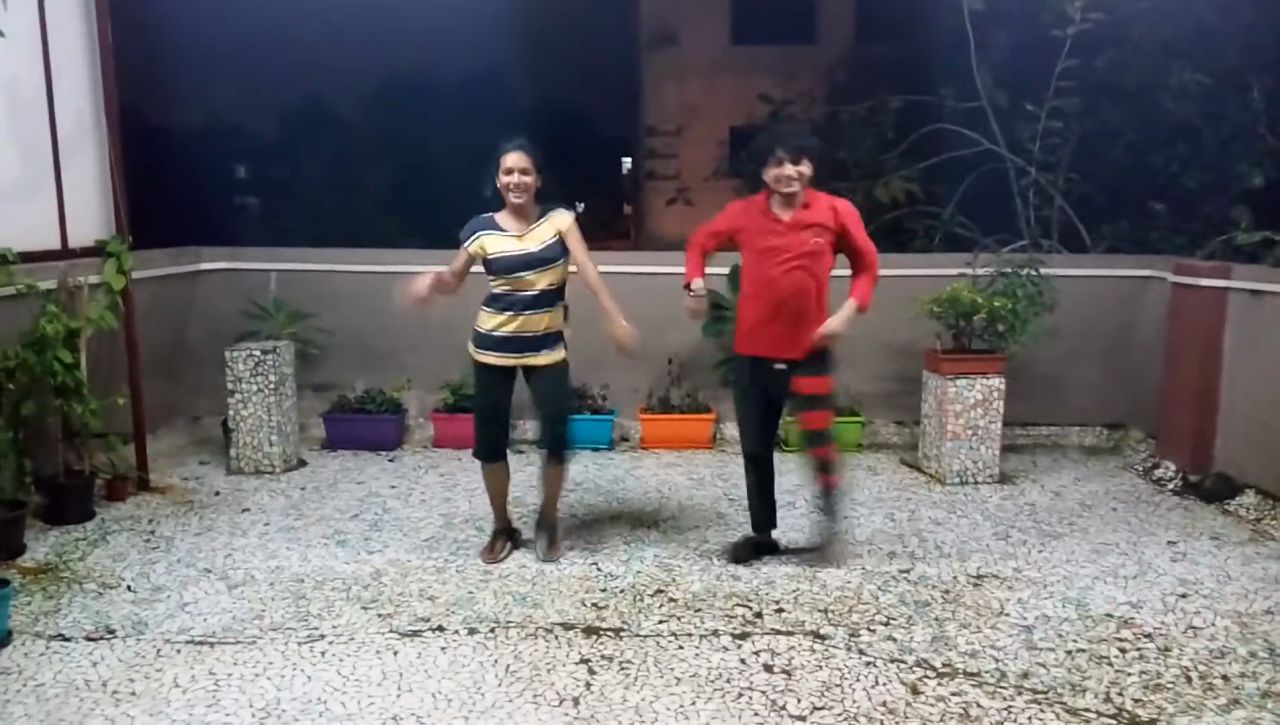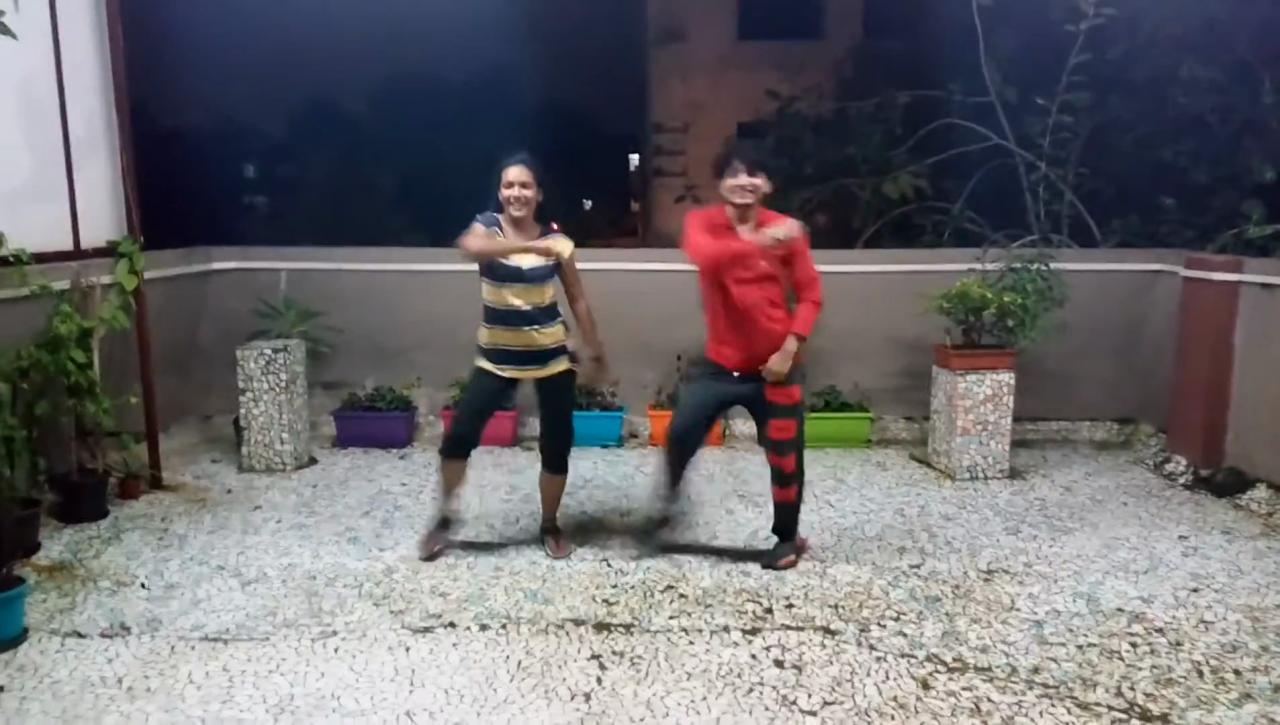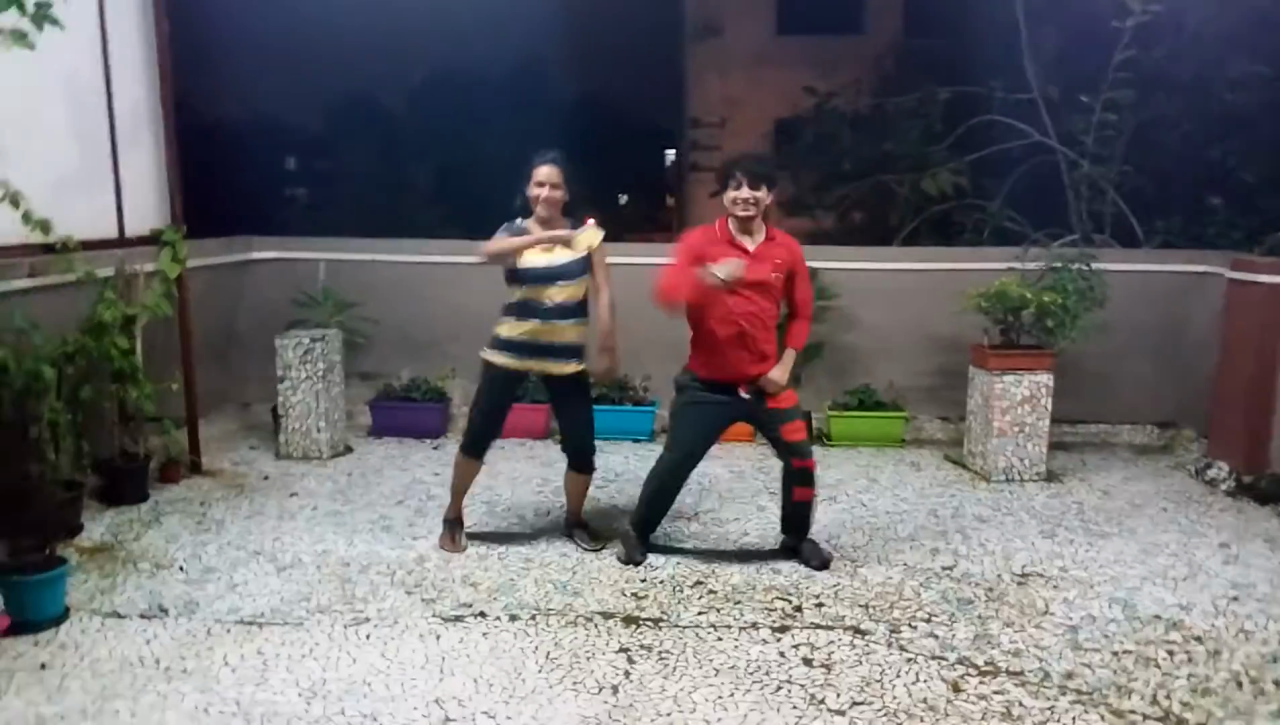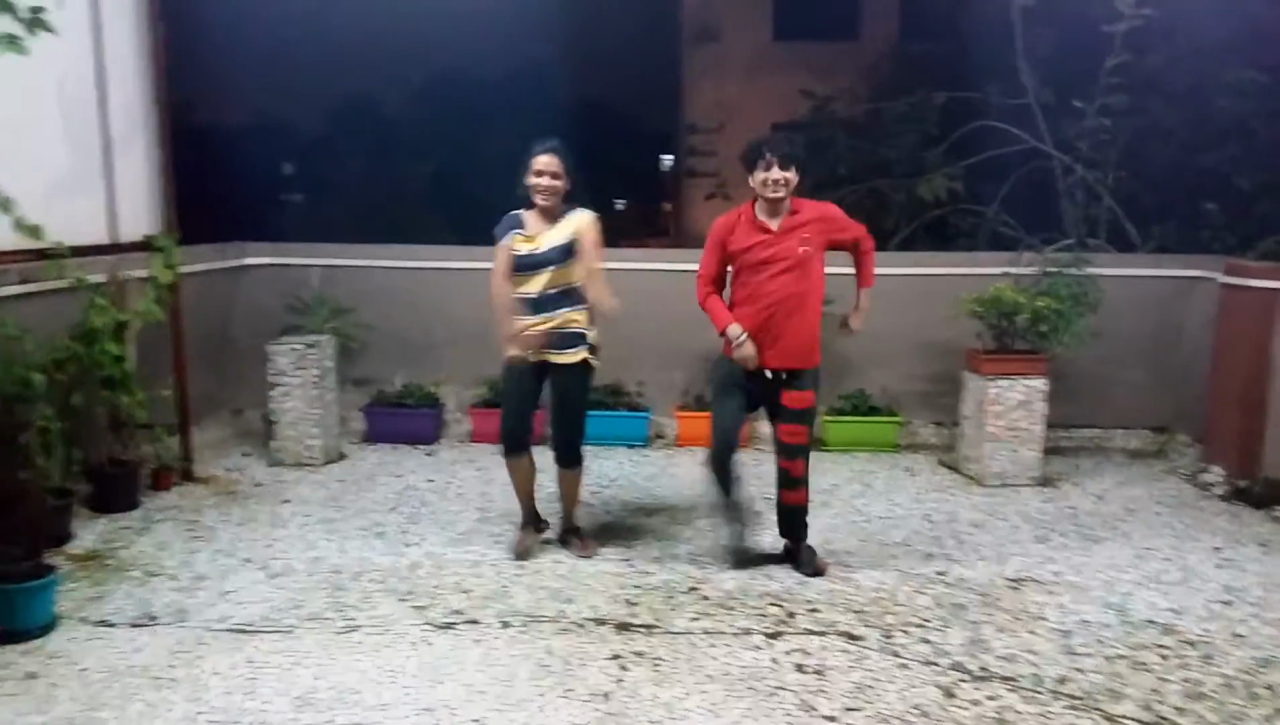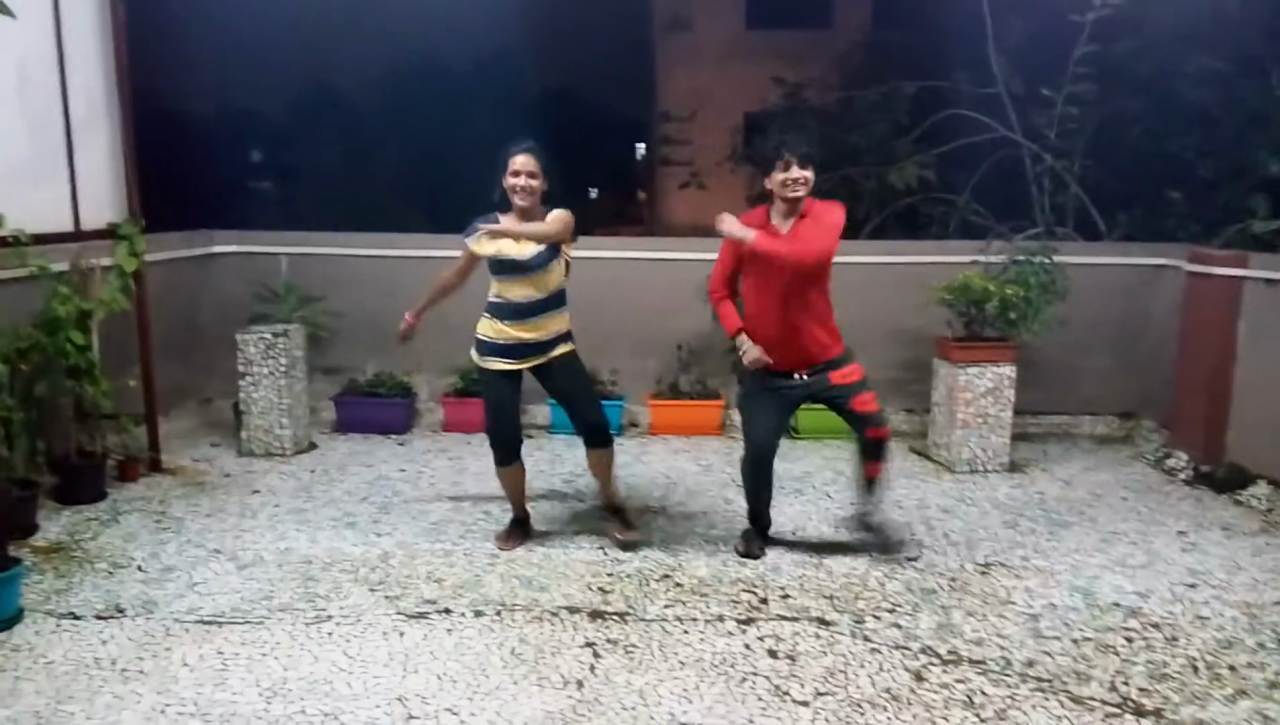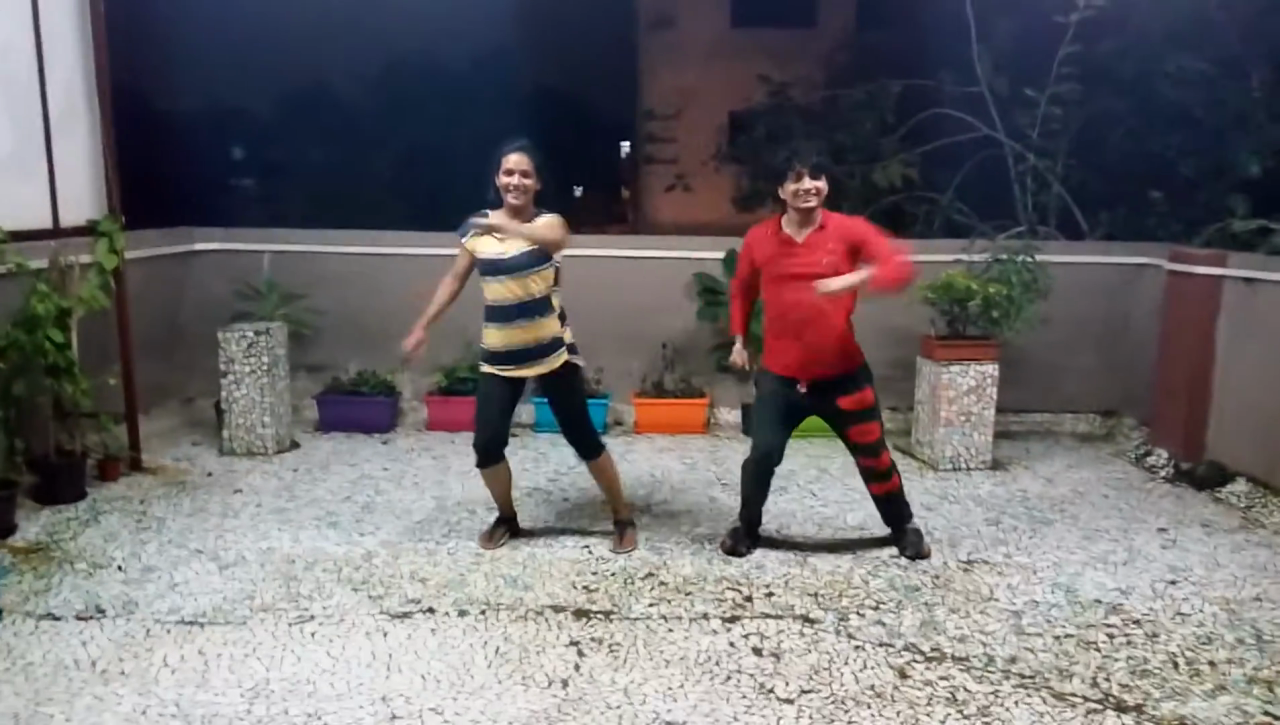
dt=0.3s
person 1, frame 1
left shoulder: (836, 210)
right shoulder: (741, 214)
left elbow: (868, 264)
right elbow: (700, 242)
left wrist: (850, 308)
right wrist: (694, 283)
left hip: (806, 352)
right hip: (753, 353)
left knee: (818, 438)
right knee: (755, 447)
left ankle: (829, 518)
right ankle: (761, 532)
person 1, frame 2
left shoulder: (786, 231)
right shoulder: (702, 221)
left elbow: (810, 295)
right elbow: (705, 256)
left wrist: (791, 347)
right wrist: (759, 243)
left hip: (773, 366)
right hip: (720, 363)
left knee: (784, 456)
right knee: (681, 431)
left ankle: (788, 537)
right ankle: (670, 502)
person 1, frame 3
left shoulder: (787, 249)
right shoulder: (700, 241)
left elbow: (801, 313)
right elbow: (668, 295)
left wrist: (787, 363)
right wrist: (706, 277)
left hip: (765, 381)
right hip: (707, 384)
left knee: (801, 459)
right knee: (675, 463)
left ankle: (796, 537)
right ankle: (637, 532)
person 1, frame 4
left shoulder: (822, 217)
right shoulder: (728, 226)
left elbow: (864, 243)
right elbow: (707, 288)
left wrist: (861, 303)
right wrist: (733, 332)
left hip: (797, 367)
right hip: (742, 363)
left knee: (794, 459)
right knee: (722, 448)
left ankle: (796, 542)
right ankle: (735, 516)
person 1, frame 5
left shoulder: (826, 214)
right shoulder: (742, 226)
left elbow: (808, 257)
right elbow: (721, 290)
left wrist: (748, 238)
right wrist: (741, 338)
left hip: (823, 357)
right hip: (764, 366)
left knee: (874, 426)
right knee: (758, 454)
left ankle: (869, 508)
right ankle: (757, 528)
person 1, frame 6
left shoulder: (848, 229)
right shoulder: (758, 239)
left elbow: (901, 271)
right elbow: (741, 291)
left wrist: (854, 279)
right wrist: (738, 339)
left hip: (841, 372)
right hip: (780, 376)
left knee: (873, 455)
right knee: (762, 456)
left ankle: (903, 525)
right ankle: (747, 527)
person 2, frame 1
left shoulder: (559, 219)
right shoulder: (482, 230)
left elbow: (585, 267)
right elbow: (452, 282)
left wrist: (614, 316)
right wrist: (430, 281)
left hip: (544, 345)
right hip: (492, 345)
left knee: (557, 434)
right knee: (492, 440)
left ankle: (548, 521)
right ankle: (503, 529)
person 2, frame 2
left shoulder: (558, 243)
right shoulder: (486, 226)
left elbow: (578, 300)
right elbow: (470, 248)
left wrist: (594, 350)
right wrist: (531, 246)
left hip: (550, 358)
right hip: (495, 358)
left knee: (557, 448)
right knee: (459, 438)
left ankle: (550, 525)
right ankle: (444, 517)
person 2, frame 3
left shoulder: (587, 233)
right shoulder: (514, 232)
left elbow: (603, 292)
right elbow: (487, 254)
left wrist: (606, 345)
right wrist: (539, 237)
left hip: (564, 356)
right hip: (509, 351)
left knee: (580, 447)
right knee: (477, 437)
left ankle: (574, 521)
right ankle: (452, 519)
person 2, frame 4
left shoulder: (582, 219)
right shoulder: (511, 224)
left elbow: (591, 261)
right elbow: (499, 281)
left wrist: (598, 295)
right wrist: (510, 331)
left hip: (571, 343)
right hip: (524, 343)
left knee: (568, 439)
right knee: (514, 432)
left ankle: (569, 526)
right ankle: (530, 517)
person 2, frame 5
left shoulder: (556, 220)
right shoulder: (483, 229)
left elbow: (557, 233)
right elbow: (454, 276)
left wrist: (506, 230)
right wrist: (416, 312)
left hip: (551, 345)
right hip: (497, 349)
left knee: (595, 425)
right knee: (503, 441)
left ankle: (612, 505)
right ankle: (520, 519)
person 2, frame 6
left shoulder: (547, 222)
right shoulder: (477, 228)
left elbow: (555, 240)
right elbow: (453, 281)
left wrist: (501, 227)
right wrist: (420, 328)
left hip: (550, 350)
right hip: (499, 356)
left knee: (583, 437)
right knee: (487, 443)
left ankle: (623, 518)
right ankle: (507, 517)
